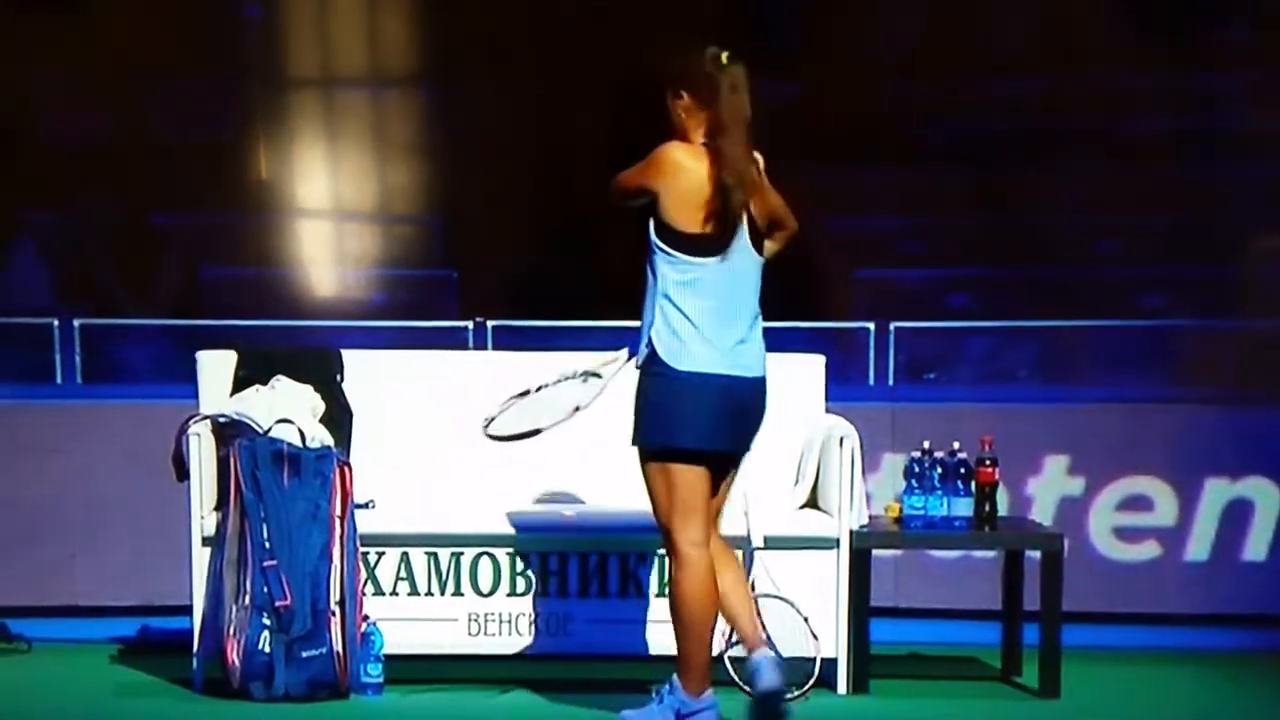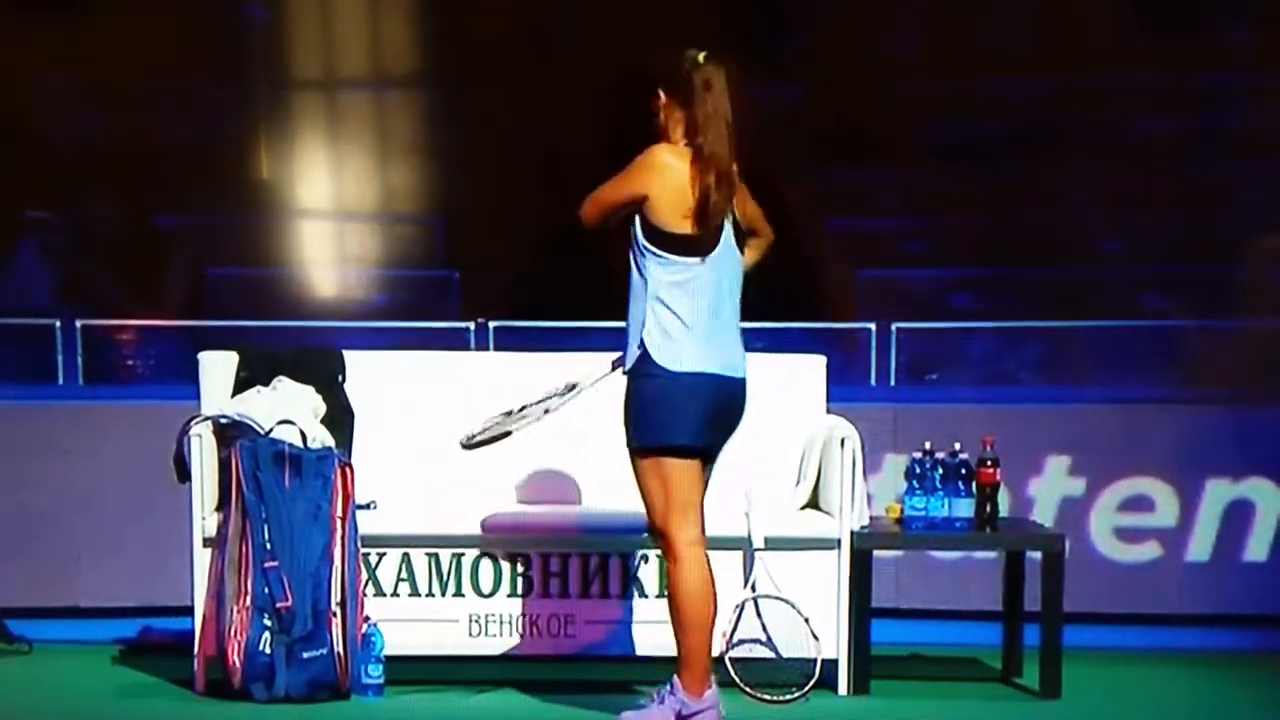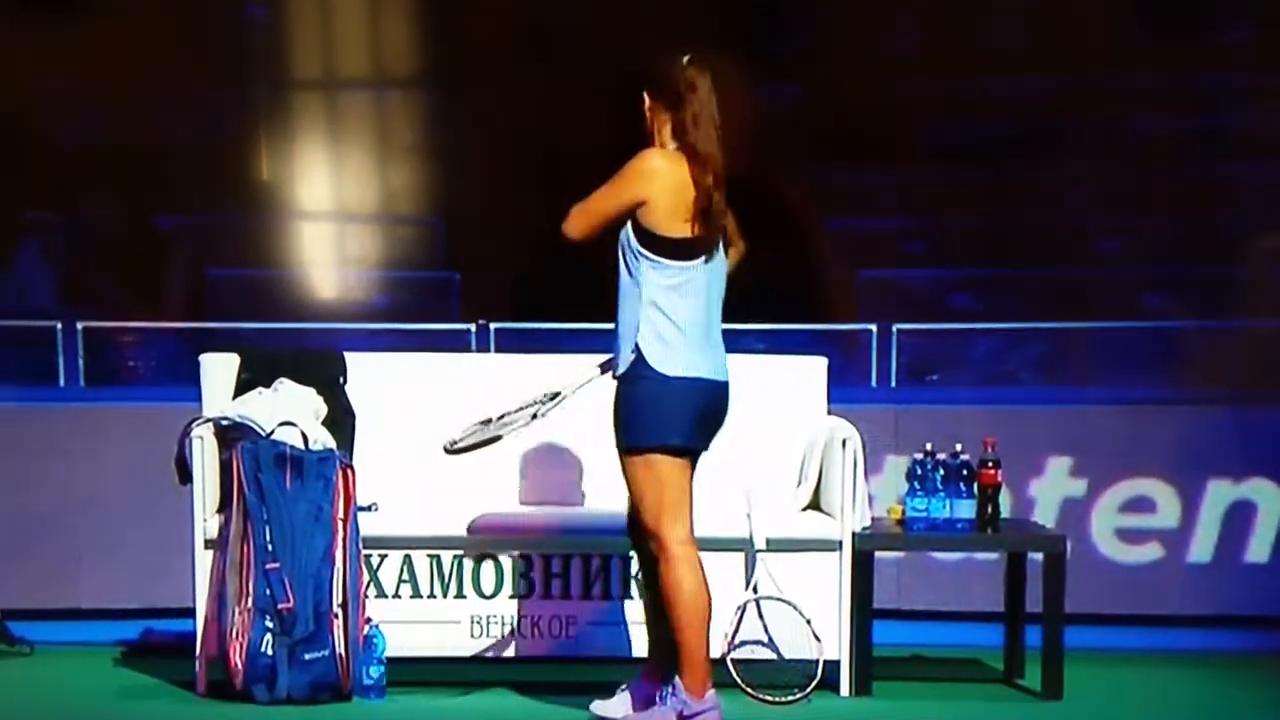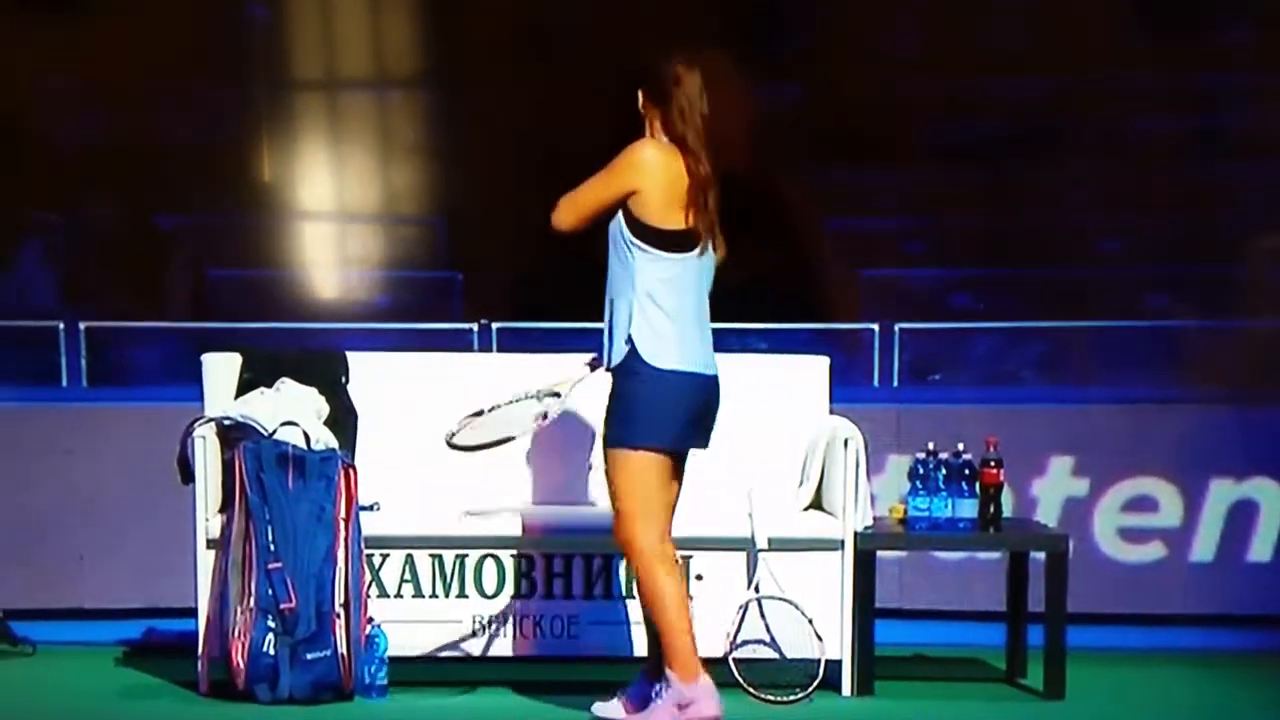
dt=0.2s
person 1, frame 1
left shoulder: (676, 160)
right shoulder: (749, 173)
left elbow: (618, 187)
right elbow: (784, 229)
left hip: (683, 379)
right hip: (743, 381)
left knee: (686, 541)
right knee: (709, 535)
right ankle: (760, 657)
person 1, frame 2
left shoulder: (662, 163)
right shoulder: (724, 176)
left elbow: (589, 211)
right elbow: (760, 238)
left hip: (670, 378)
right hip: (722, 378)
left knee: (681, 539)
right knee: (676, 533)
person 1, frame 3
left shoulder: (654, 167)
right shoulder: (706, 178)
left elbow: (574, 227)
right elbow: (733, 248)
left wrist: (621, 200)
left hip: (661, 380)
right hip: (701, 379)
left knee: (671, 541)
right knee: (648, 532)
person 1, frame 4
left shoulder: (647, 158)
right shoulder: (695, 177)
left elbow: (564, 218)
left wrist: (613, 191)
left hip: (656, 376)
right hip: (689, 374)
left knee: (639, 537)
right knee: (648, 536)
